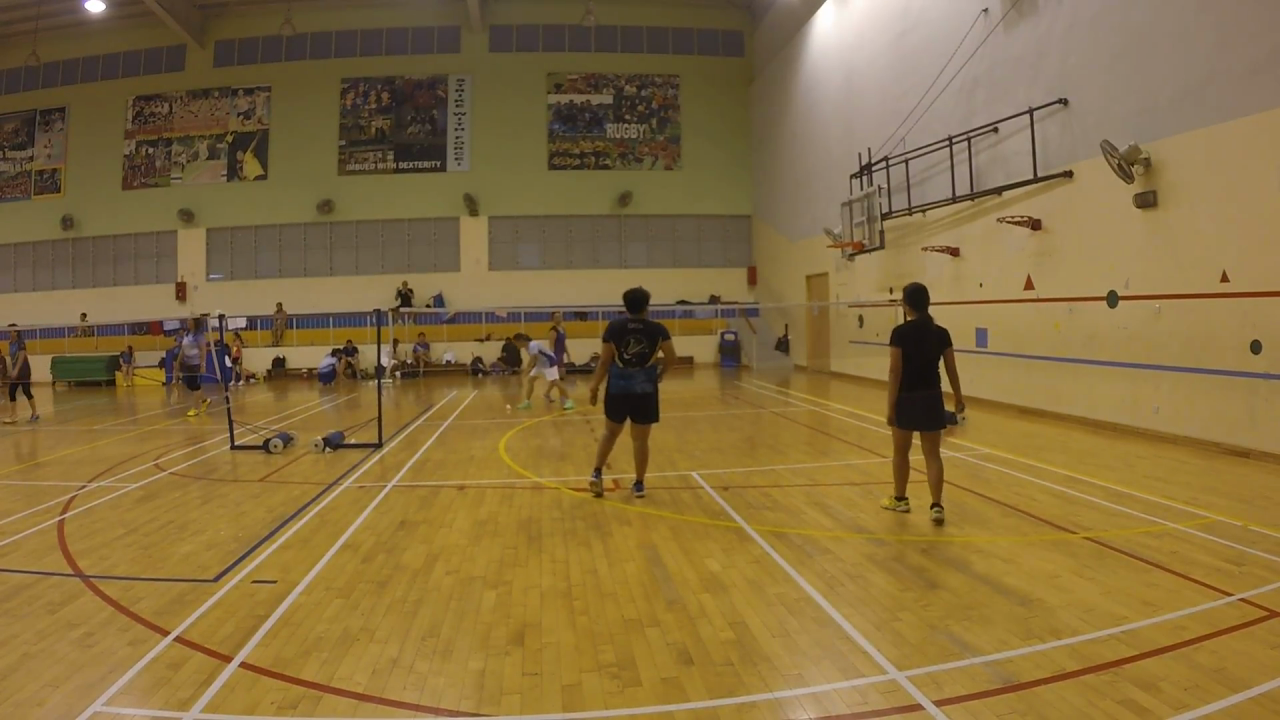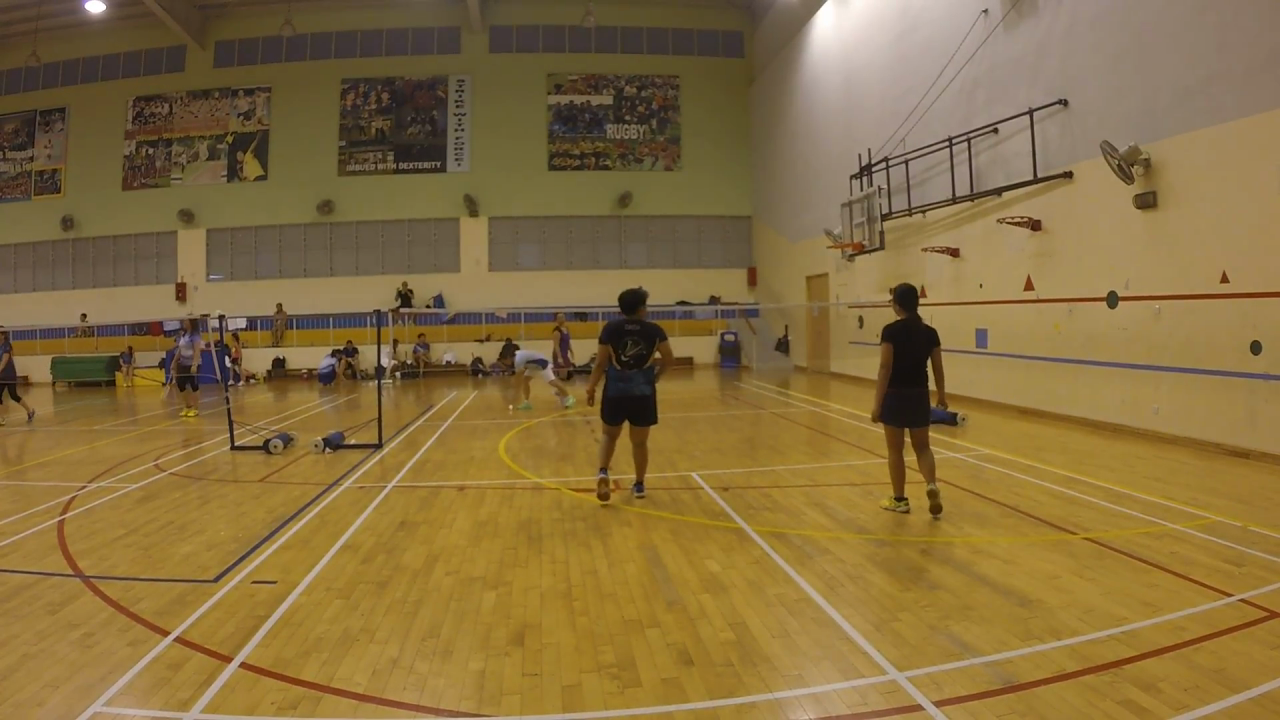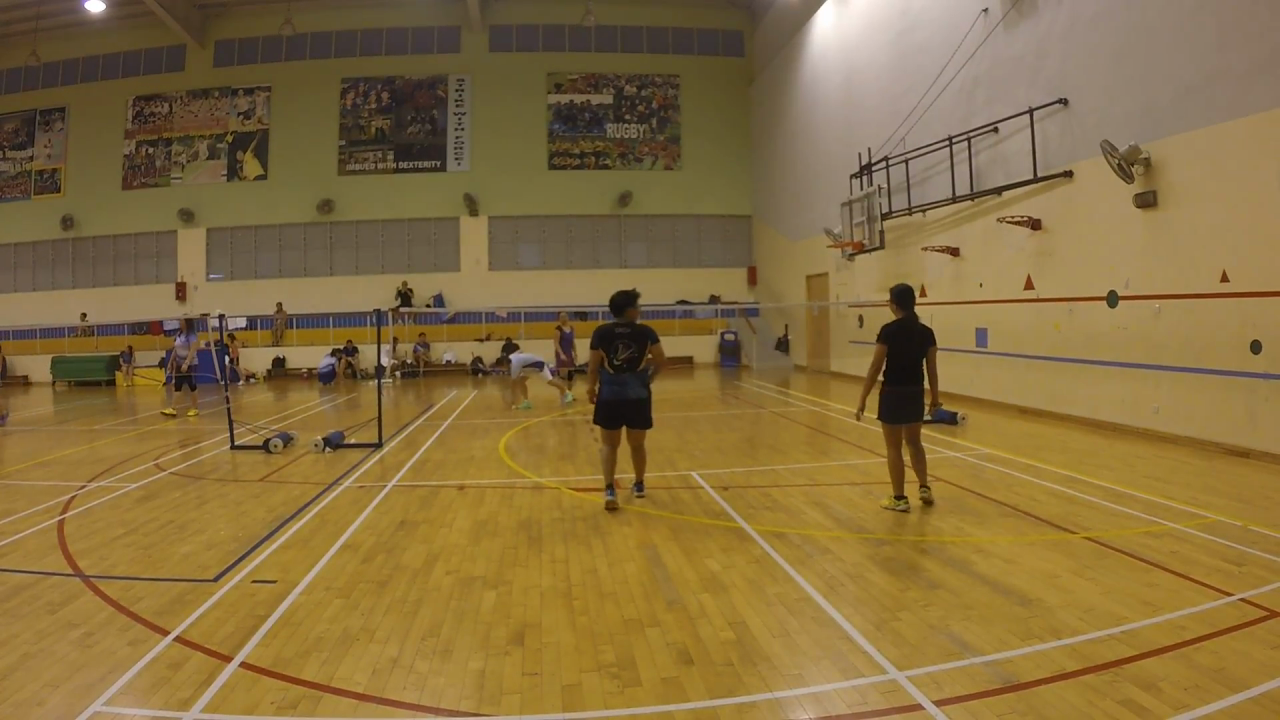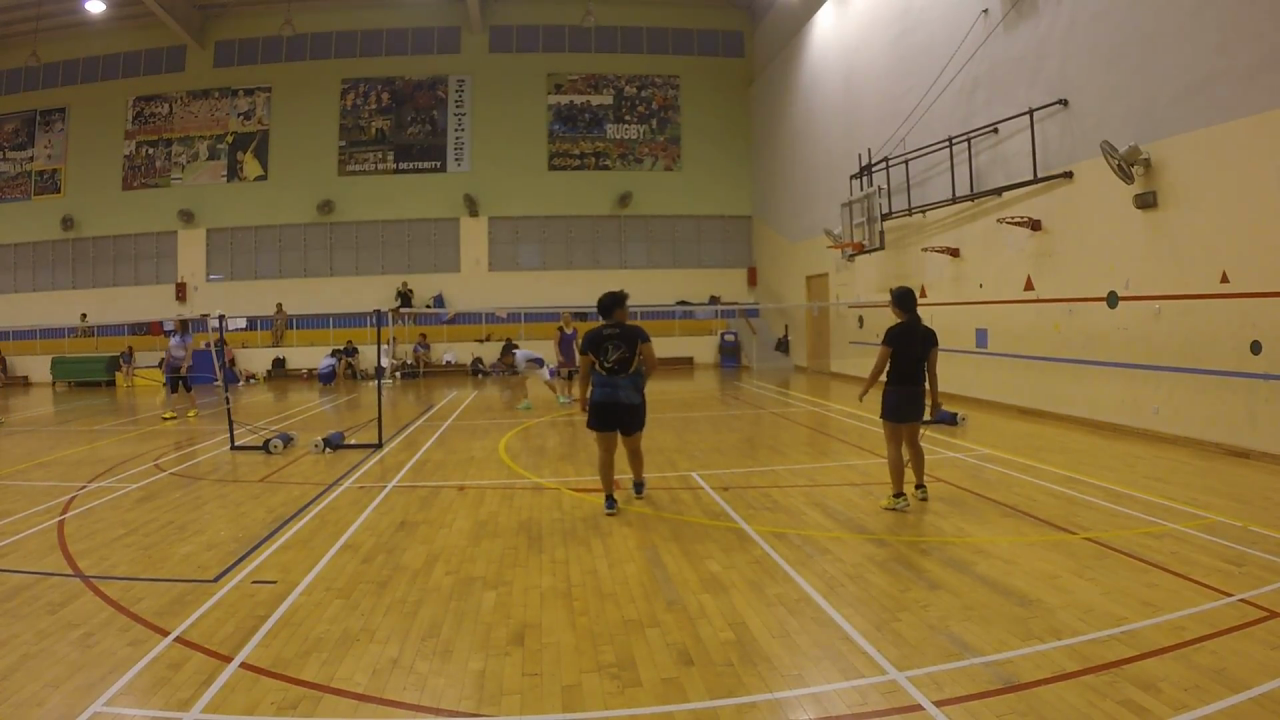
dt=0.2s
person 1, frame 1
left shoulder: (900, 333)
right shoulder: (941, 333)
left elbow: (895, 372)
right elbow: (951, 370)
left wrist: (891, 407)
right wrist: (958, 398)
left hip: (907, 399)
right hip: (932, 398)
left knee: (901, 452)
right knee: (932, 454)
left ankle: (900, 499)
right ankle: (937, 505)
person 1, frame 2
left shoulder: (891, 331)
right shoulder: (930, 333)
left elbow: (885, 368)
right elbow: (938, 368)
left wrist: (878, 403)
right wrist: (941, 395)
left hip: (896, 396)
right hip: (919, 396)
left knee: (895, 450)
right knee: (922, 447)
left ankle: (899, 500)
right ankle: (932, 486)
person 1, frame 3
left shoulder: (889, 331)
right shoulder: (926, 332)
left elbow: (875, 367)
right elbow: (932, 369)
left wrist: (863, 399)
right wrist: (934, 396)
left hip: (893, 393)
right hip: (915, 393)
left knee: (894, 447)
right knee: (914, 442)
left ankle: (899, 498)
right ankle: (924, 488)
person 1, frame 4
left shoulder: (894, 333)
right shoulder: (929, 334)
left elbow: (879, 367)
right elbow: (932, 370)
left wrist: (865, 390)
right wrist: (934, 398)
left hip: (896, 393)
right hip: (917, 393)
left knee: (894, 446)
right knee: (913, 442)
left ankle: (898, 496)
right ankle: (921, 488)
person 2, frame 1
left shoulder: (614, 327)
right shoulder: (658, 329)
left elbow: (604, 361)
right elbow: (671, 358)
left wrist: (594, 386)
right wrist: (660, 373)
left hip: (617, 389)
right hip: (645, 391)
left knee: (610, 432)
right knee: (640, 439)
left ankle: (597, 473)
right ankle: (639, 484)
person 2, frame 2
left shoulder: (610, 329)
right shoulder: (654, 330)
left elbow: (600, 363)
right elbow: (668, 359)
left wrist: (591, 387)
right wrist: (657, 374)
left hip: (615, 392)
right hip: (642, 393)
left knee: (609, 436)
right knee: (639, 441)
left ankle: (603, 472)
right ankle: (639, 485)
person 2, frame 3
left shoulder: (601, 333)
right shoulder: (645, 332)
left elbow: (593, 367)
right elbow: (661, 361)
left wrist: (591, 388)
right wrist: (650, 375)
left hip: (609, 396)
right hip: (638, 396)
left knee: (609, 444)
right knee: (637, 443)
left ankle: (610, 490)
right ankle: (639, 484)
person 2, frame 4
left shoulder: (590, 337)
right shoulder: (636, 333)
left elbow: (584, 373)
right elbow: (652, 363)
left wrist: (583, 396)
right wrist: (643, 380)
left hip: (602, 400)
right hip: (632, 399)
left knee: (606, 451)
right knee: (633, 446)
left ankle: (609, 500)
right ankle: (638, 485)
